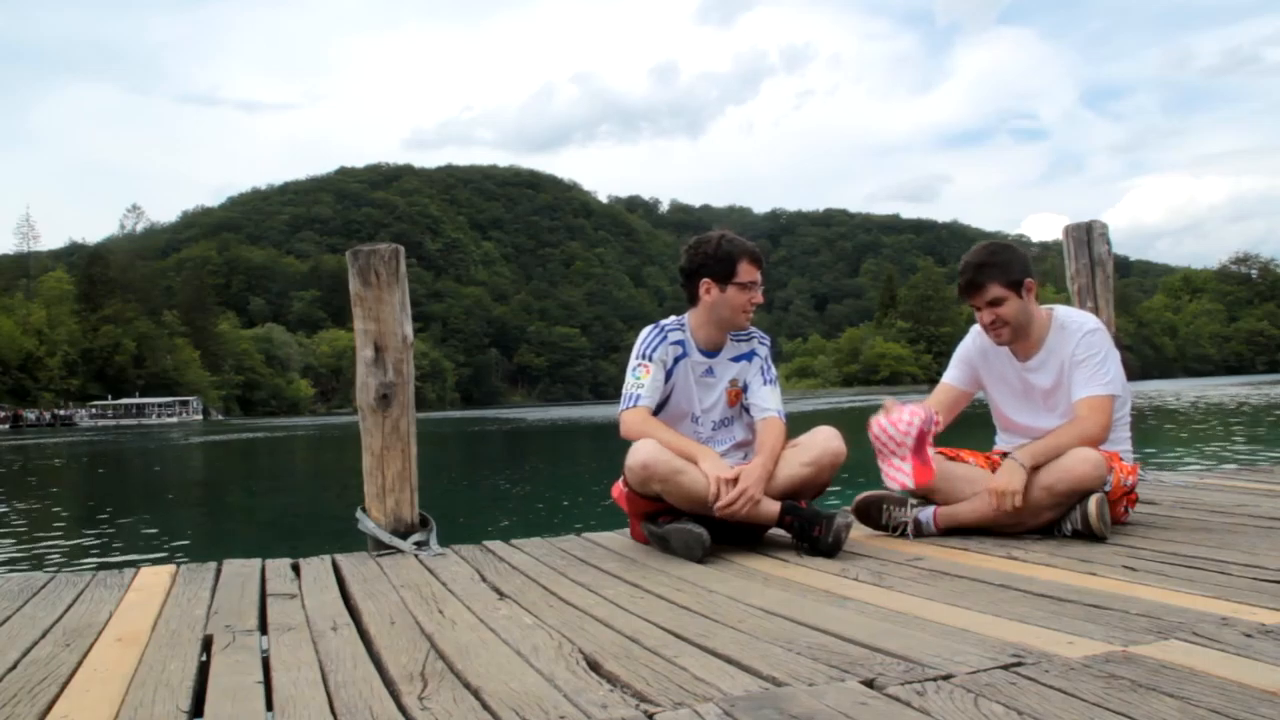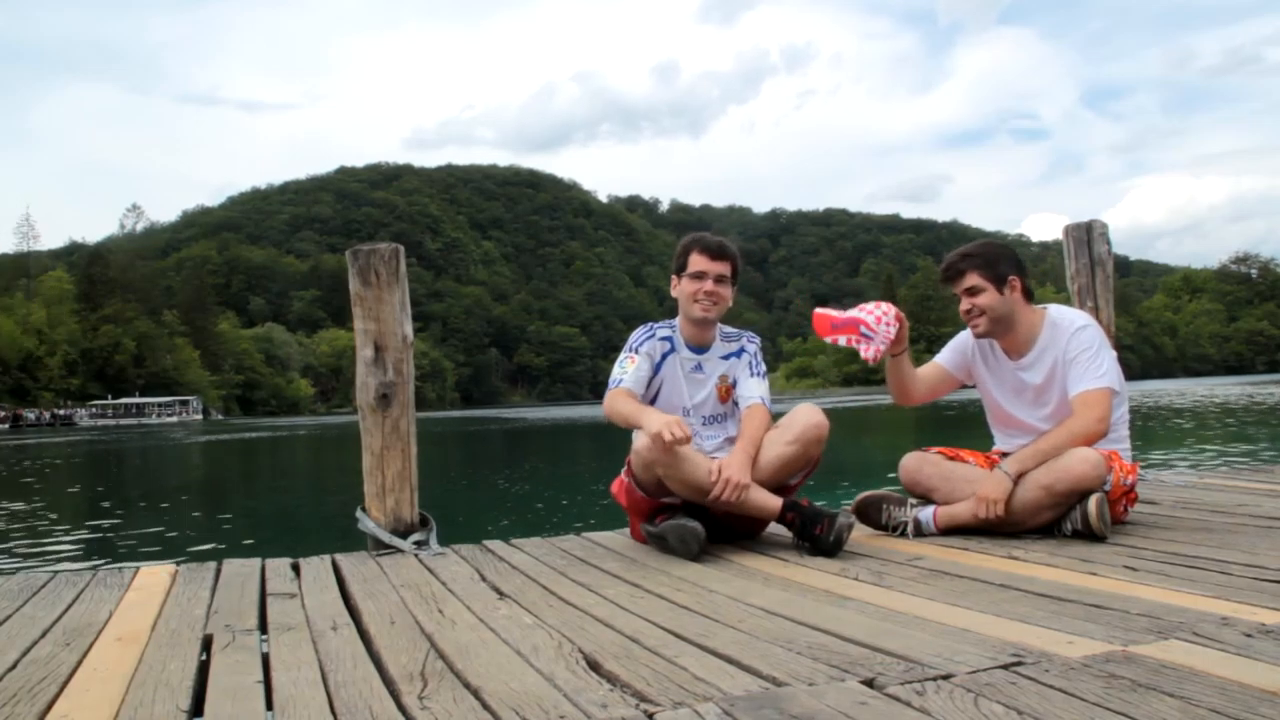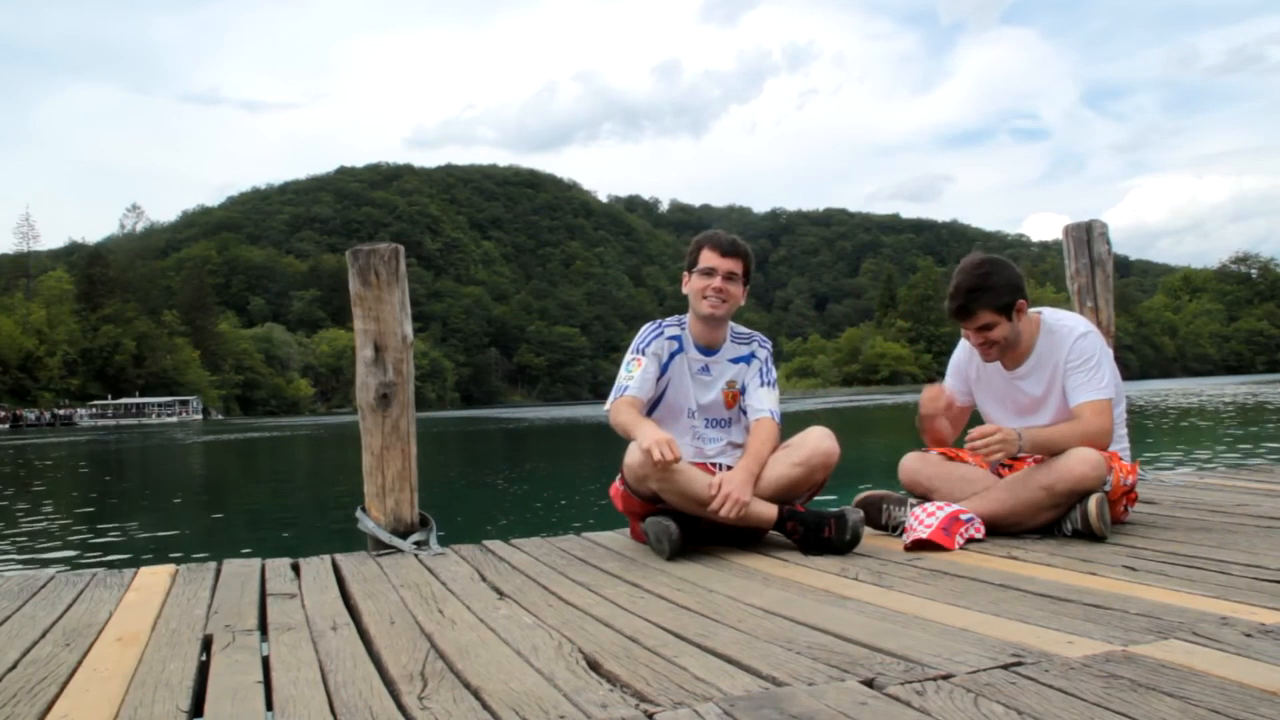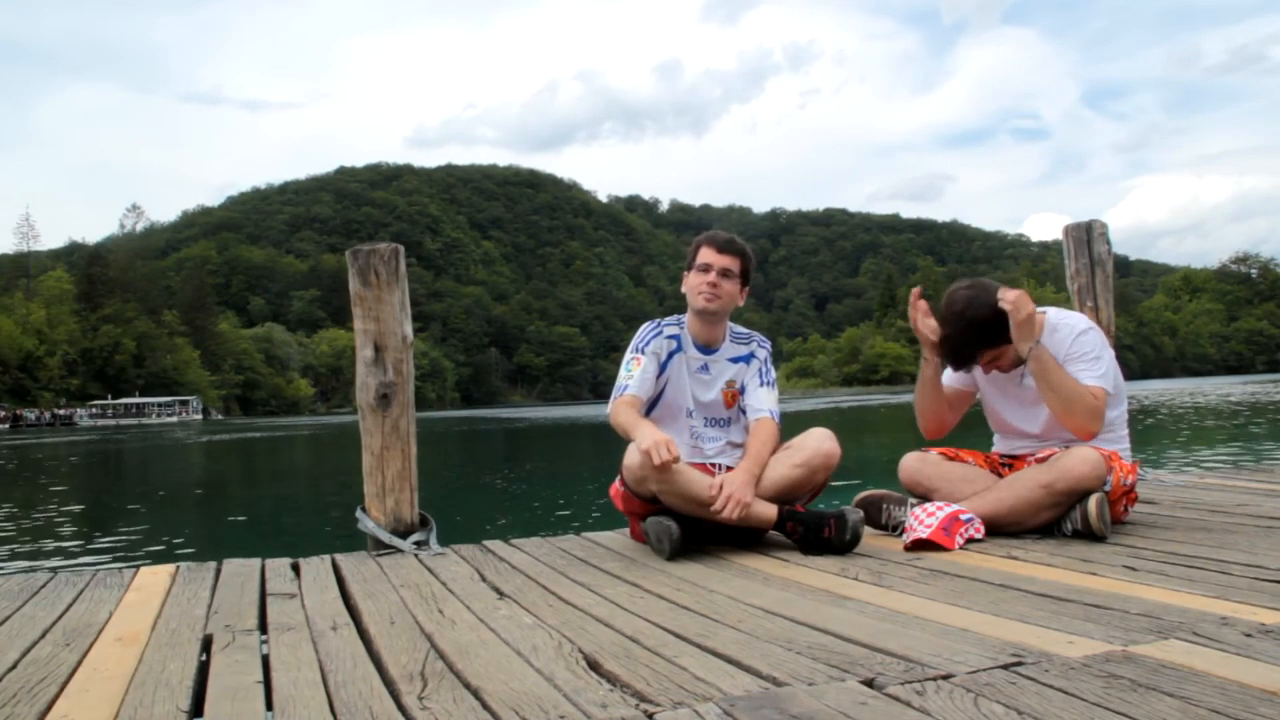
dt=1s
person 1, frame 1
left shoulder: (754, 345)
right shoulder: (659, 340)
left elbow: (770, 419)
right elbow: (632, 422)
left wrist: (759, 468)
right wrist: (704, 456)
left hip: (737, 480)
right hip: (673, 484)
left knee: (828, 443)
right knee: (645, 457)
left ankle: (689, 521)
right ankle: (794, 517)
person 1, frame 2
left shoulder: (745, 346)
right shoulder: (649, 340)
left elbow: (757, 409)
right elbow: (614, 402)
left wrist: (741, 456)
right wrist: (650, 416)
left hip: (728, 476)
right hip: (664, 489)
left knee: (810, 419)
right knee: (652, 444)
left ankle: (685, 520)
right ankle: (796, 515)
person 1, frame 3
left shoulder: (755, 349)
right shoulder: (657, 337)
left elbow: (765, 422)
right elbow: (621, 409)
left wrist: (744, 473)
right wrist: (646, 430)
left hip: (732, 481)
right hip: (667, 487)
left knee: (822, 444)
right knee: (642, 458)
left ankle: (686, 523)
right ankle: (794, 522)
person 1, frame 4
left shoulder: (754, 349)
right shoulder: (656, 336)
left elbow: (765, 421)
right elbow: (622, 408)
left wrist: (745, 475)
right wrist: (645, 430)
left hip: (732, 480)
right hip: (667, 483)
left knee: (823, 444)
right knee: (640, 460)
left ankle: (687, 523)
right ankle: (794, 521)
person 2, frame 1
left shoulder: (1083, 333)
right shoulder: (978, 342)
left elbow: (1093, 428)
right elbow: (936, 410)
left wrist: (1021, 461)
left hip: (1097, 467)
right hip: (1011, 467)
left knee: (1082, 466)
left ankle: (929, 519)
right ankle: (1062, 512)
person 2, frame 2
left shoulder: (1076, 331)
right shoulder: (973, 342)
left elbow: (1093, 423)
right elbow: (910, 394)
left wrist: (1008, 470)
right wrist: (896, 349)
left hip: (1093, 467)
right hip: (1015, 468)
left knee: (1082, 466)
right knee: (915, 467)
left ankle: (927, 519)
right ankle: (1061, 511)
person 2, frame 3
left shoulder: (1075, 337)
right shoulder: (970, 351)
left elbow: (1097, 432)
right elbow: (942, 437)
left wrist: (1020, 440)
right wrist: (929, 417)
right hip: (1015, 472)
left knee: (1083, 465)
right knee: (913, 468)
right ankle: (1061, 513)
person 2, frame 4
left shoulder: (1076, 333)
right shoulder: (978, 351)
left elbow: (1087, 425)
right elbow: (933, 427)
left wrist: (1030, 347)
right wrist: (930, 353)
left hip: (1087, 466)
right hip: (1014, 469)
left knee: (1083, 465)
right knee: (914, 466)
right ankle: (1062, 514)
